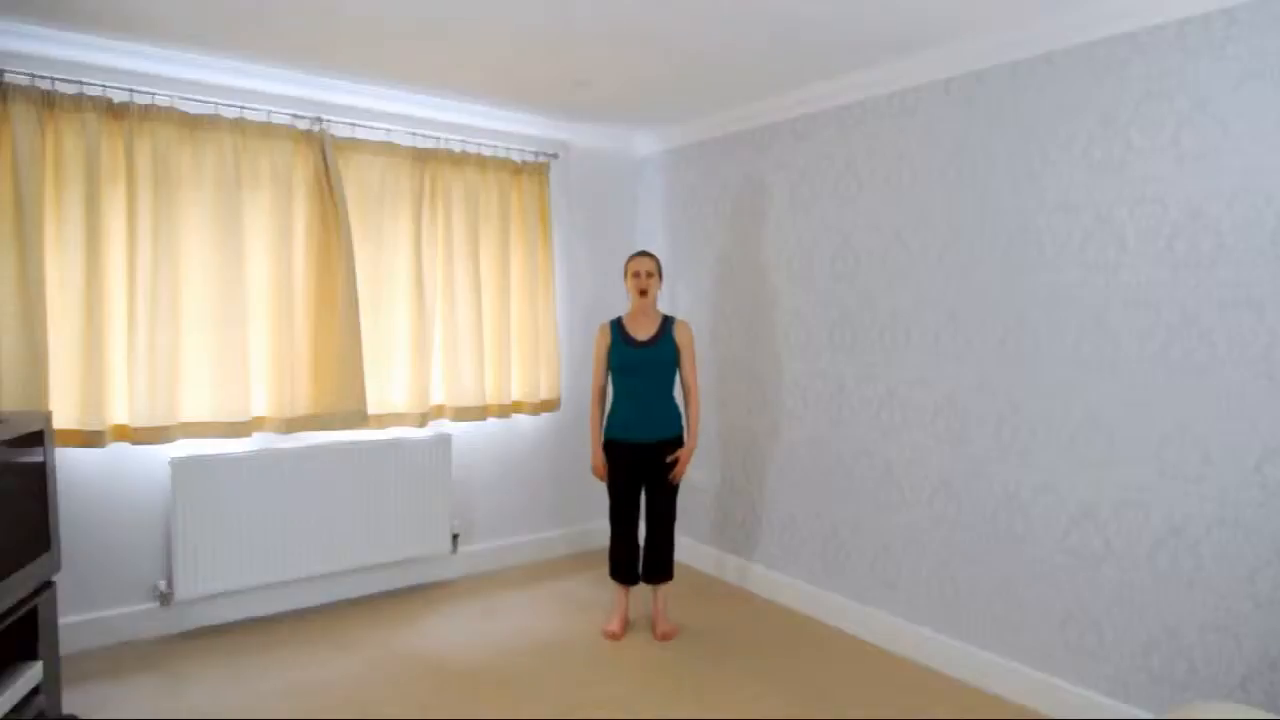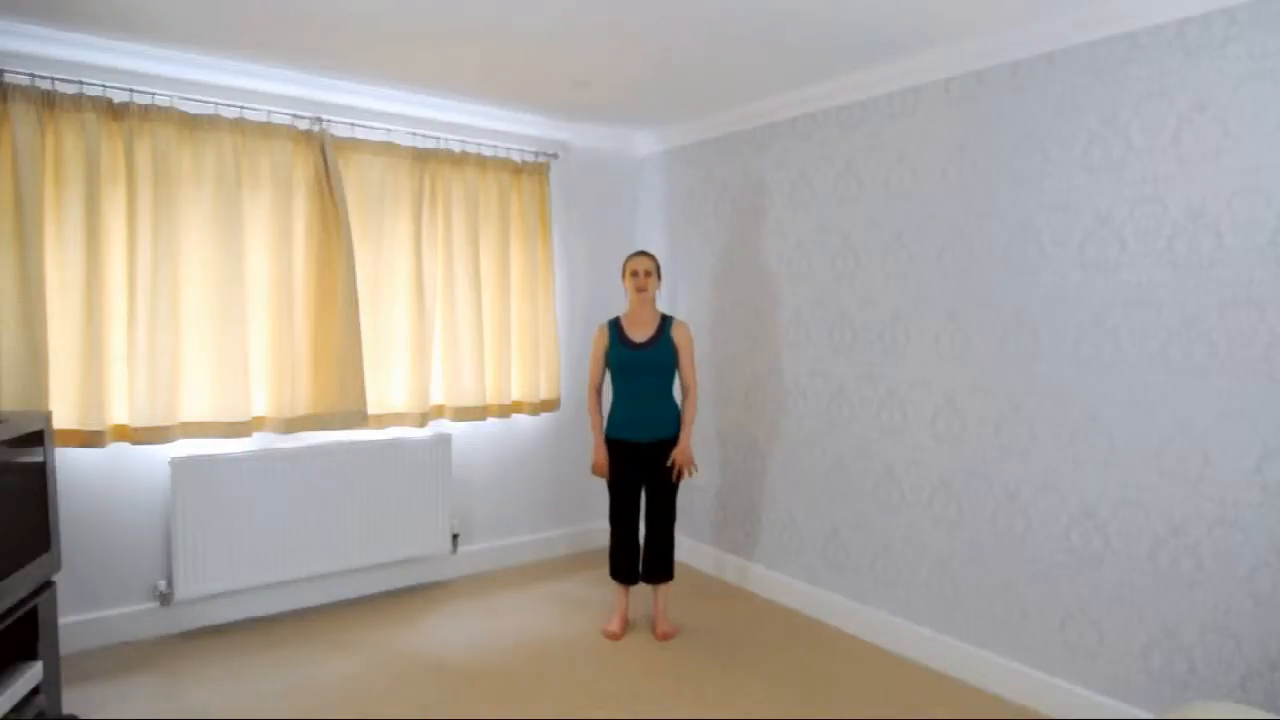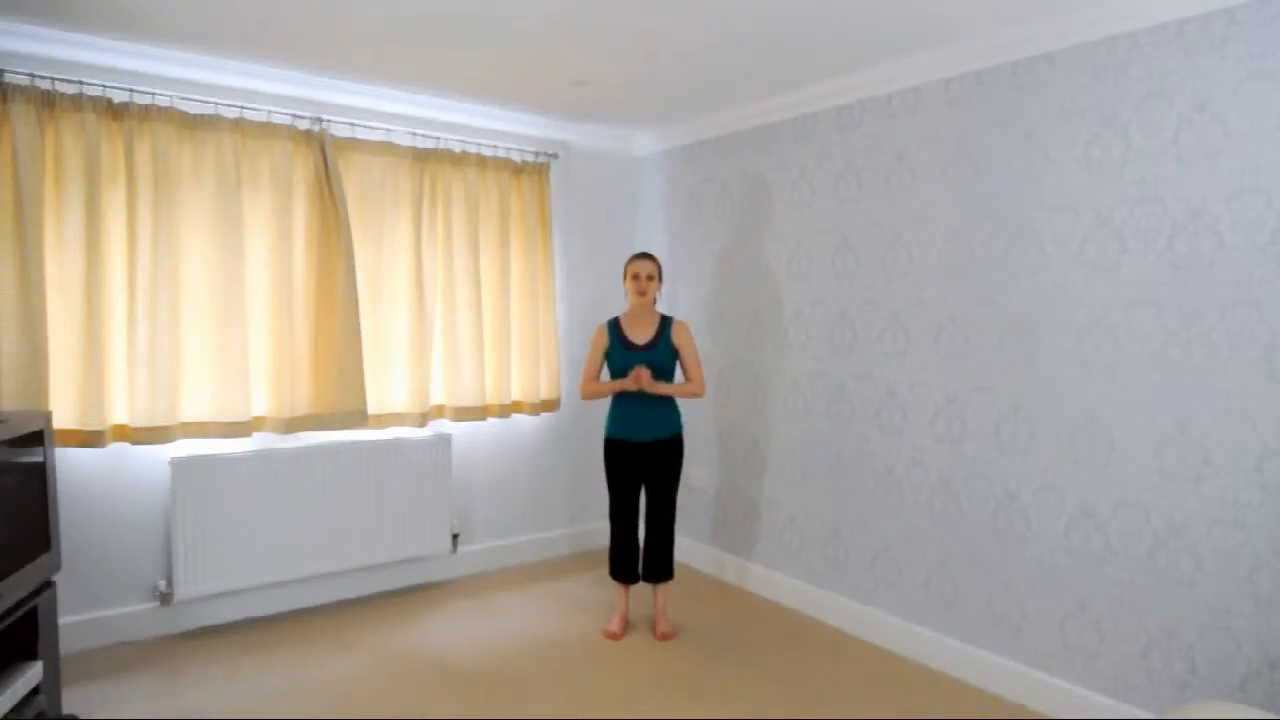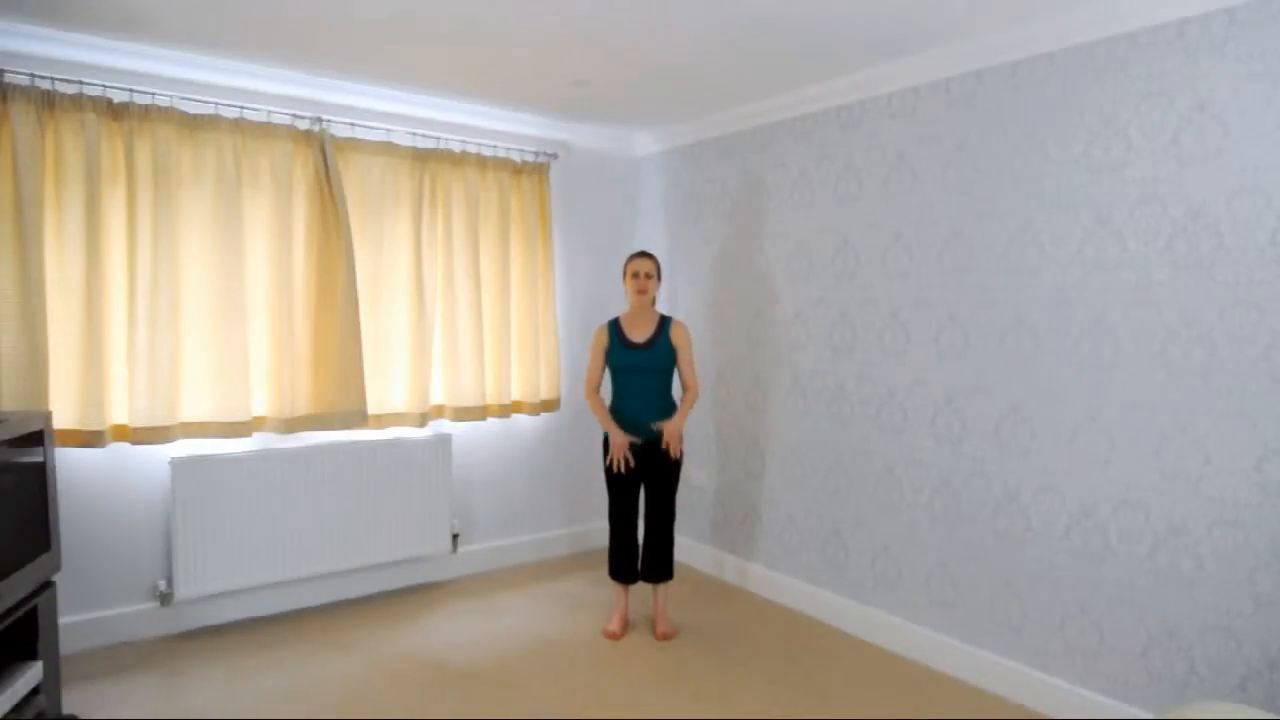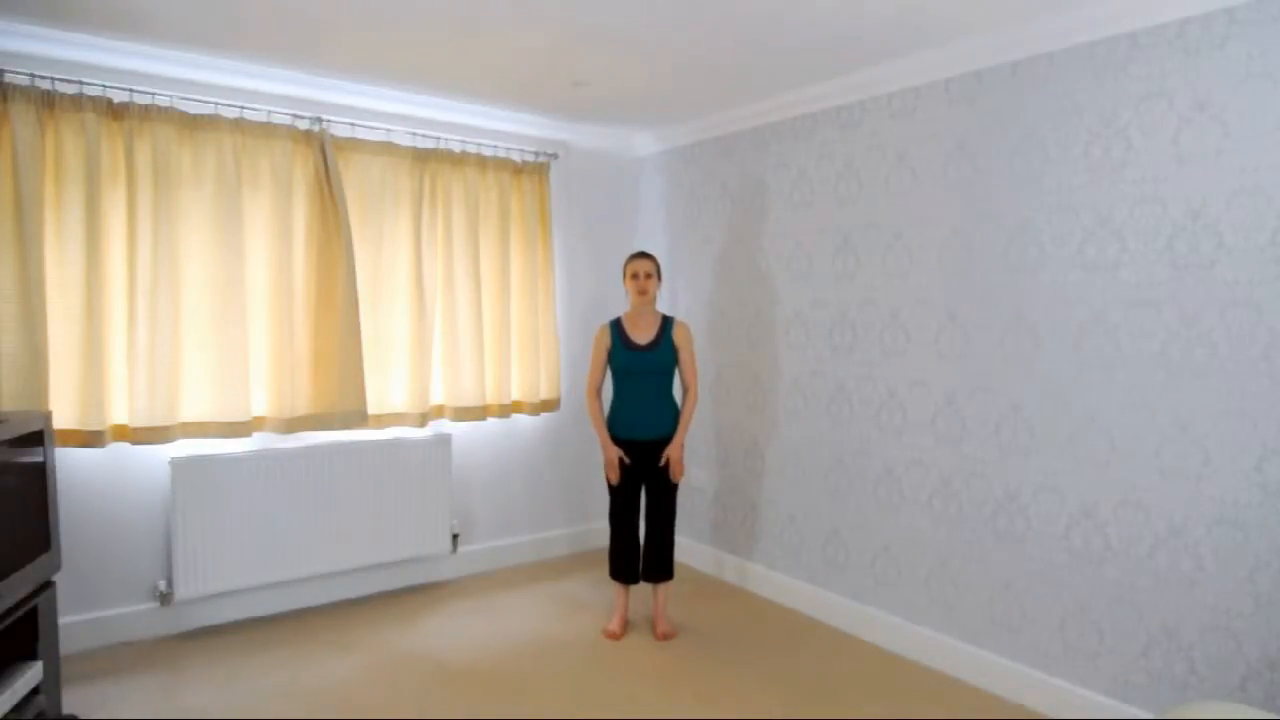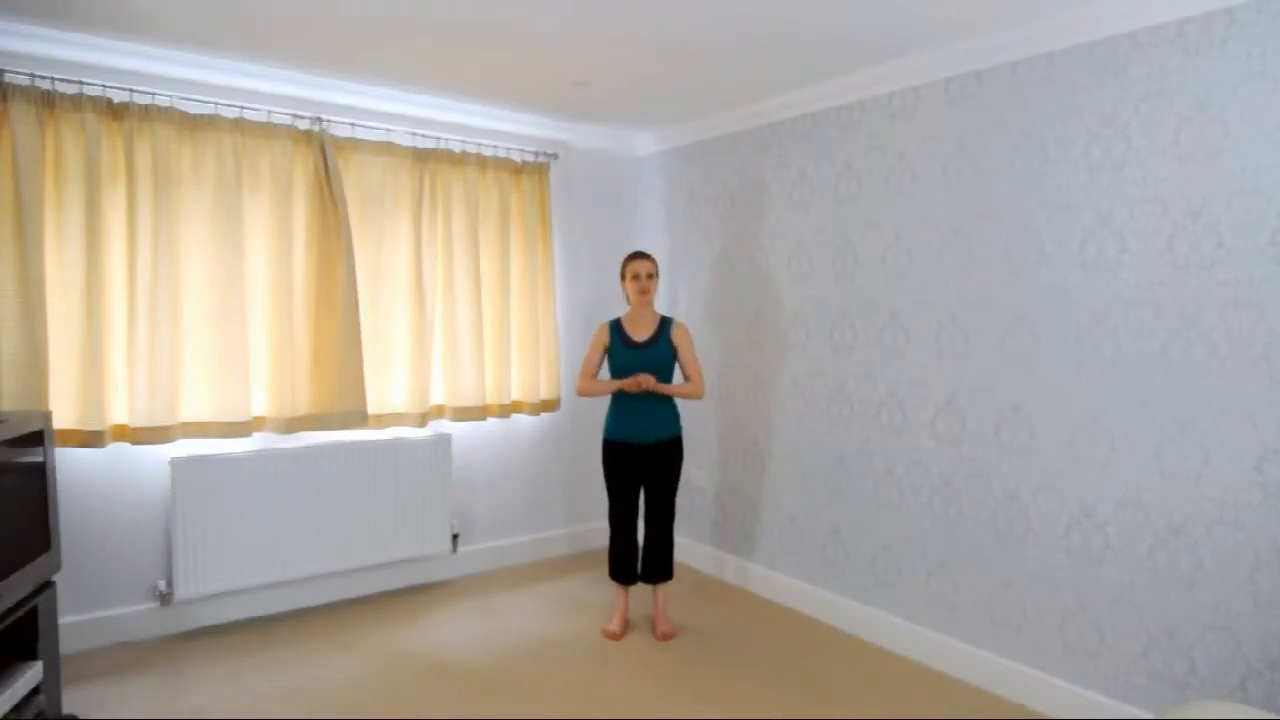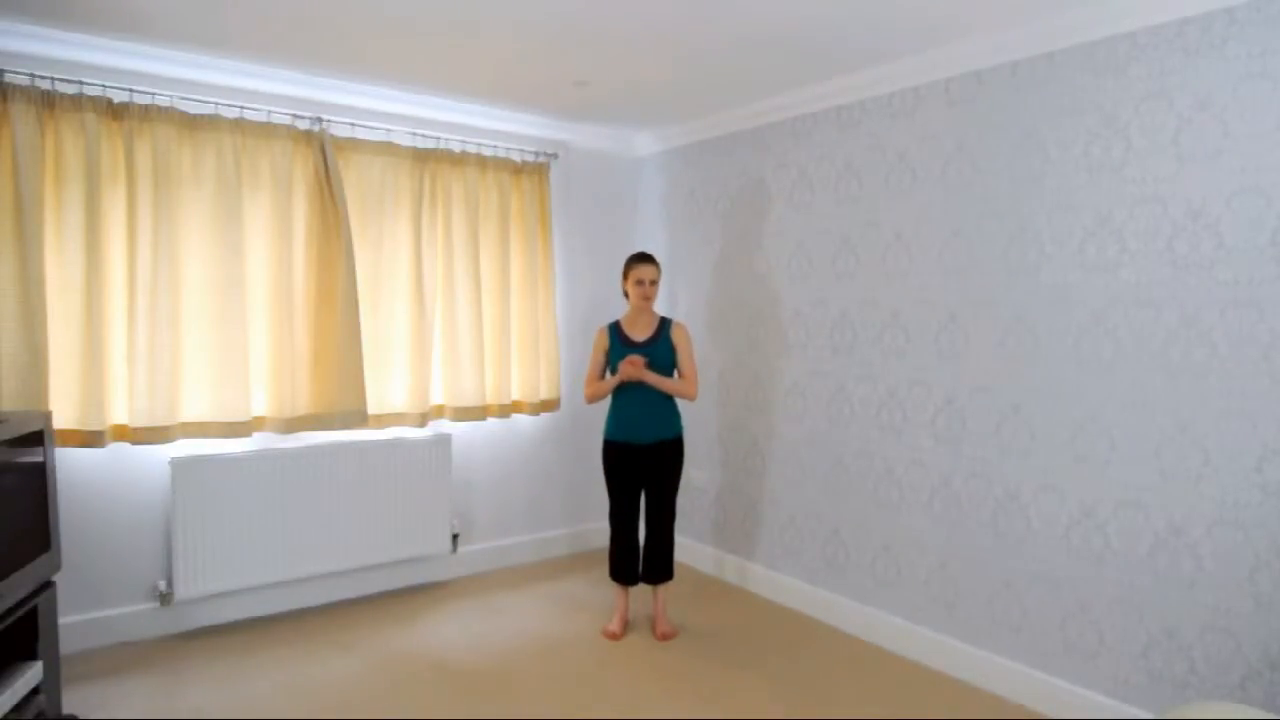
dt=0.7s
person 1, frame 1
left shoulder: (678, 330)
right shoulder: (609, 331)
left elbow: (691, 389)
right elbow: (598, 392)
left wrist: (691, 441)
right wrist: (596, 447)
left hip: (665, 442)
right hip: (621, 443)
left knee: (661, 522)
right knee: (622, 522)
left ankle: (660, 609)
right ankle: (620, 608)
person 1, frame 2
left shoulder: (677, 330)
right shoulder: (607, 332)
left elbow: (690, 389)
right elbow: (594, 391)
left wrist: (685, 440)
right wrist: (599, 444)
left hip: (664, 443)
right hip: (621, 443)
left knee: (661, 521)
right knee: (622, 521)
left ankle: (661, 609)
right ankle: (620, 608)
person 1, frame 3
left shoulder: (676, 330)
right shoulder: (606, 331)
left elbow: (697, 386)
right elbow: (586, 389)
left wrist: (654, 384)
right wrist: (625, 382)
left hip: (665, 441)
right hip: (620, 441)
left knee: (661, 519)
right knee: (622, 520)
left ankle: (660, 609)
right ankle: (621, 608)
person 1, frame 4
left shoulder: (675, 330)
right shoulder: (606, 332)
left elbow: (691, 388)
right elbow: (591, 390)
left wrist: (677, 420)
right wrist: (612, 429)
left hip: (662, 441)
right hip: (621, 441)
left knee: (661, 520)
right knee: (621, 520)
left ankle: (660, 609)
right ankle: (620, 608)
person 1, frame 5
left shoulder: (677, 330)
right shoulder: (608, 332)
left elbow: (691, 390)
right elbow: (593, 392)
left wrist: (678, 442)
right wrist: (606, 443)
left hip: (664, 442)
right hip: (622, 443)
left knee: (661, 520)
right knee: (622, 520)
left ankle: (660, 609)
right ankle: (620, 608)
person 1, frame 6
left shoulder: (675, 330)
right shoulder: (607, 331)
left elbow: (698, 387)
right elbow: (582, 385)
left wrist: (658, 386)
right wrist: (623, 383)
left hip: (664, 441)
right hip: (619, 442)
left knee: (660, 520)
right knee: (621, 521)
left ankle: (660, 610)
right ankle: (620, 609)
person 1, frame 7
left shoulder: (675, 331)
right shoulder: (607, 334)
left elbow: (690, 389)
right elbow: (590, 393)
left wrist: (646, 374)
right wrist: (620, 376)
left hip: (665, 442)
right hip: (620, 443)
left knee: (661, 521)
right knee: (622, 522)
left ankle: (660, 609)
right ankle: (621, 609)
